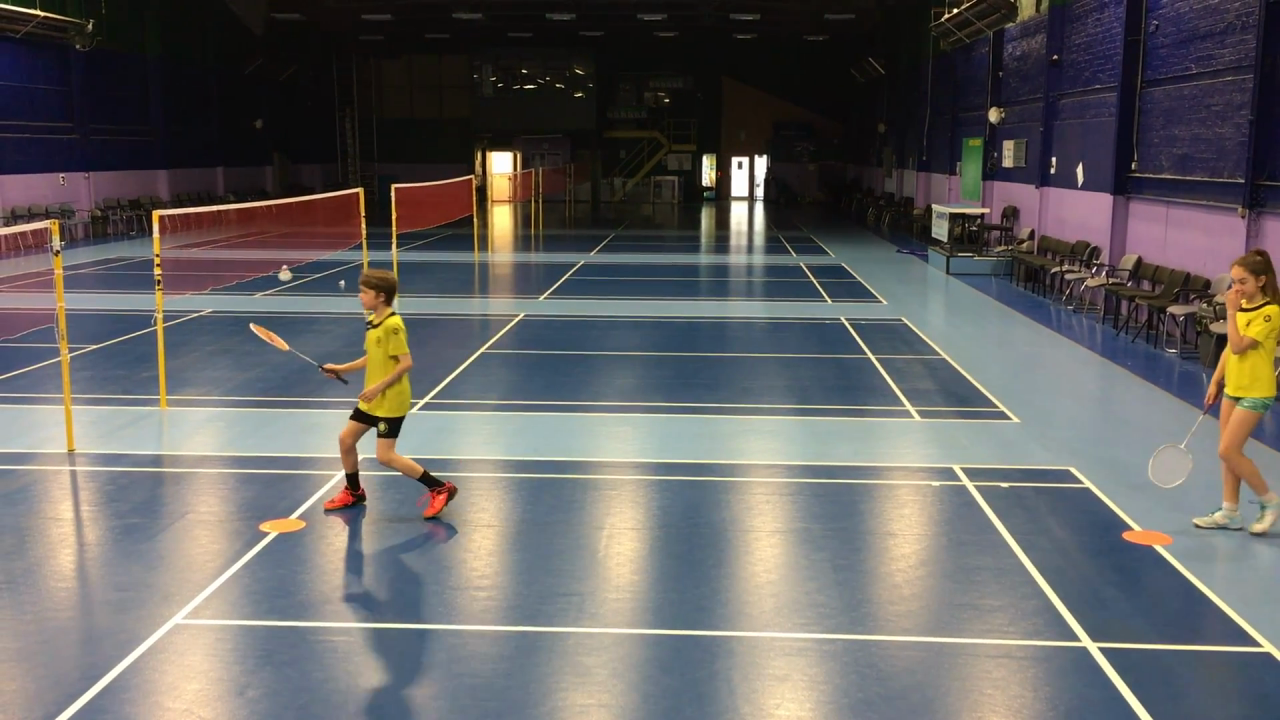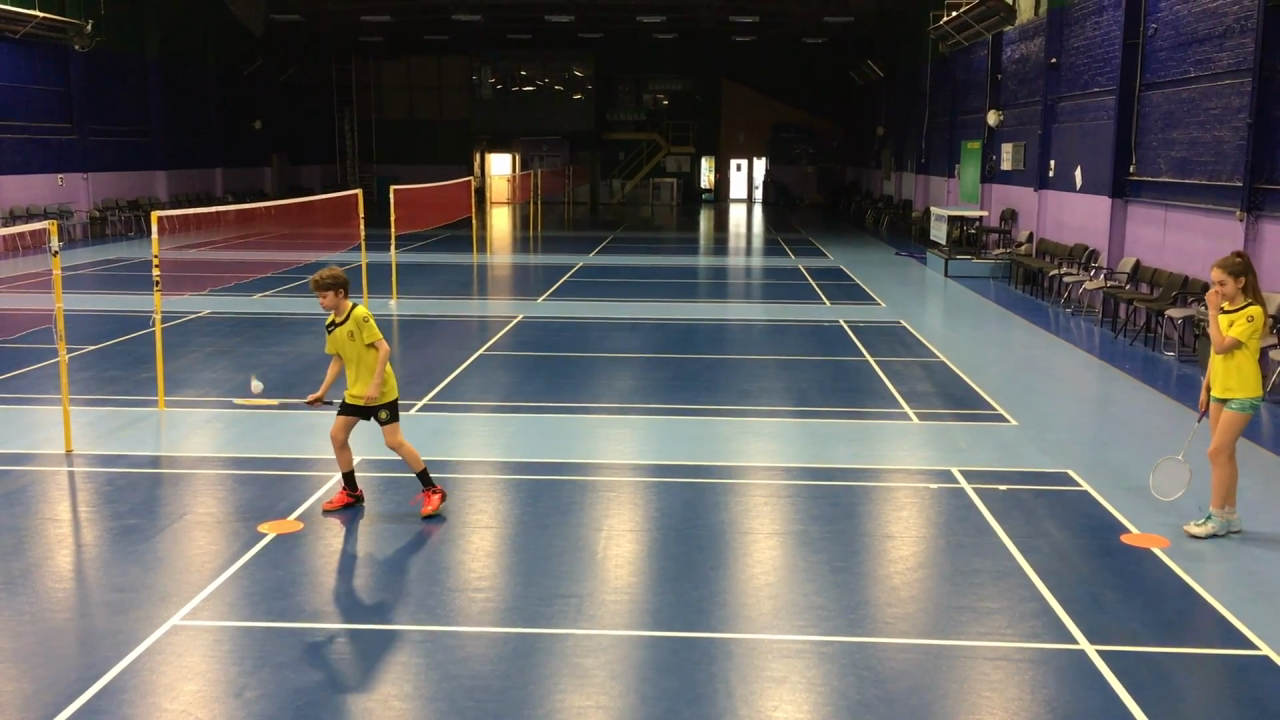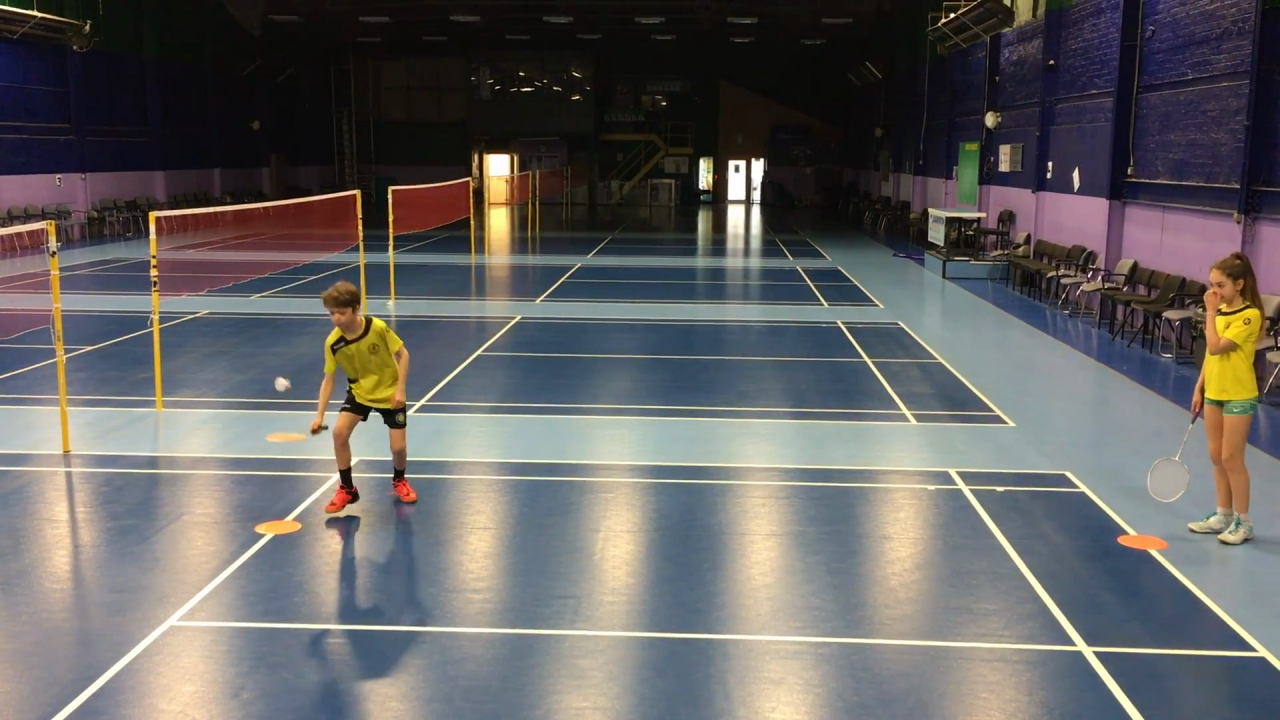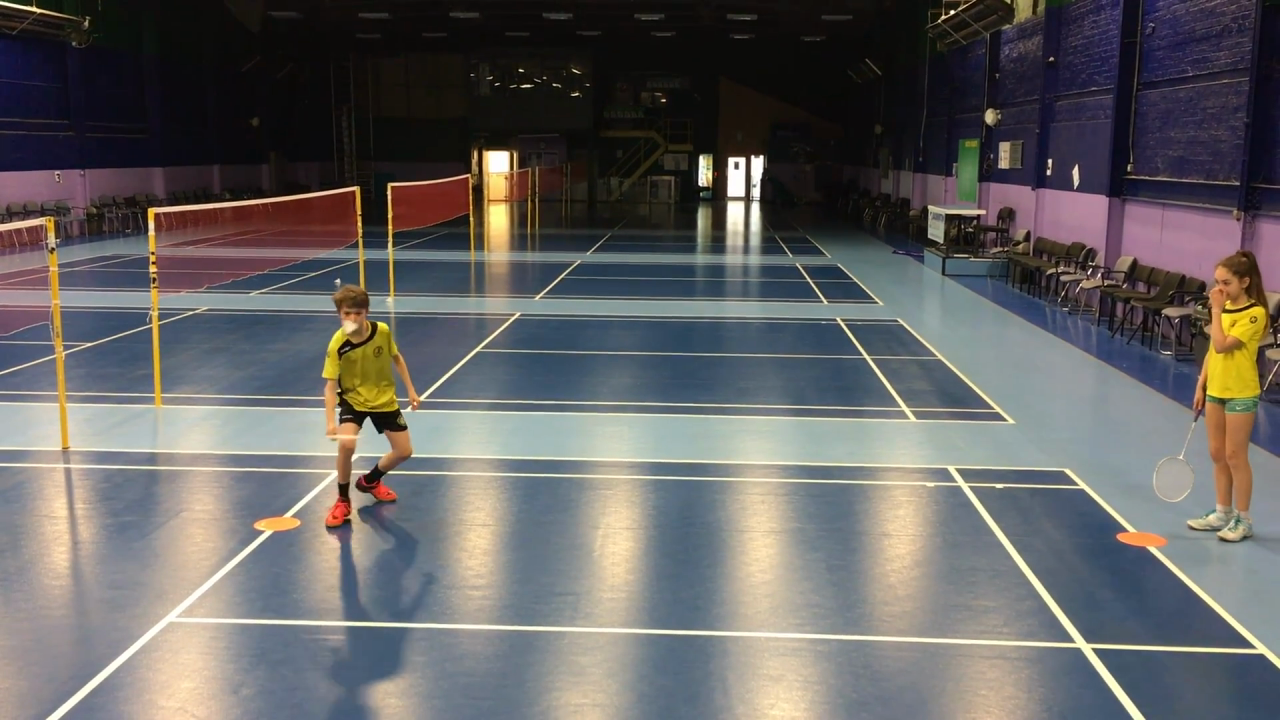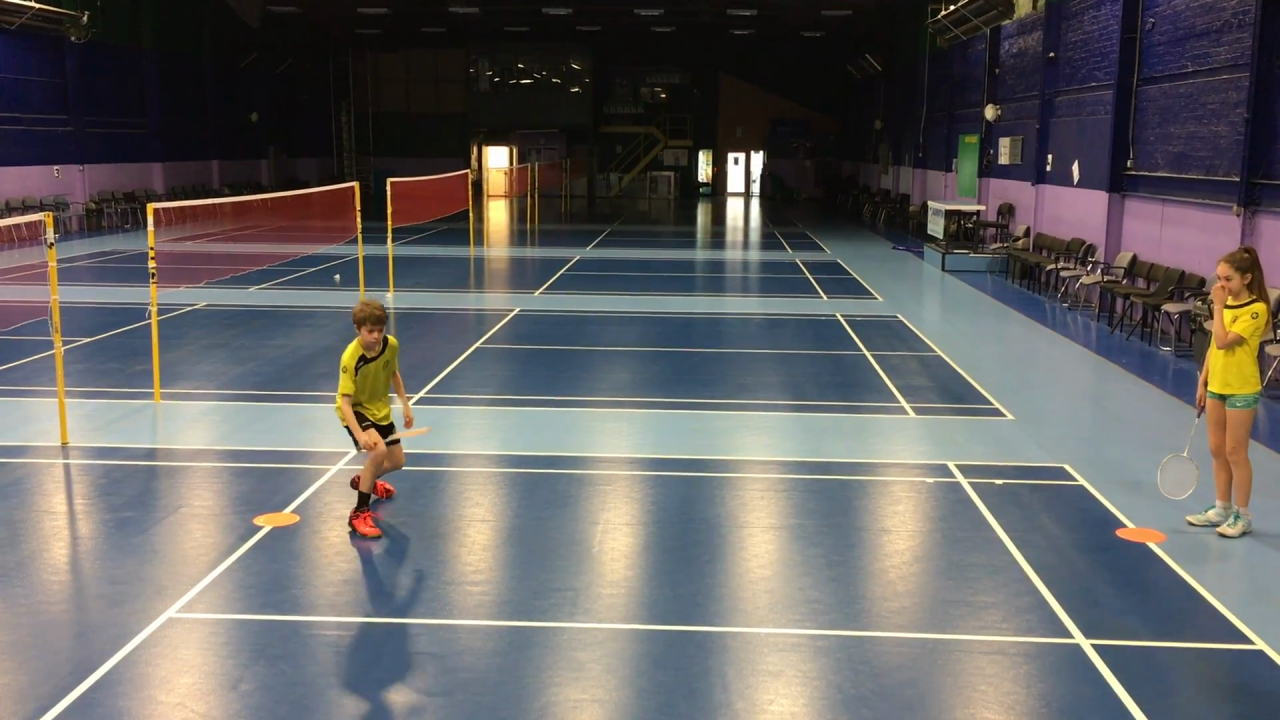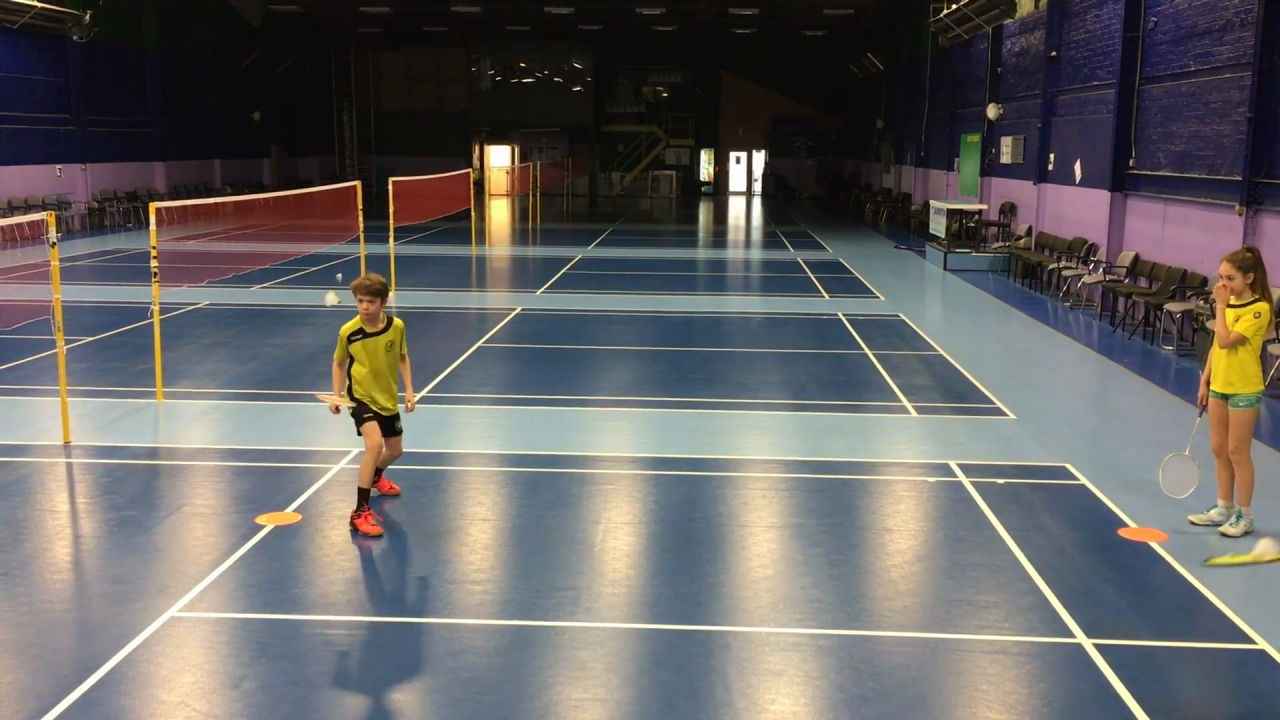
dt=0.4s
person 1, frame 1
right shoulder: (1241, 307)
left elbow: (1238, 347)
left wrist: (1231, 311)
right wrist: (1215, 381)
left hip: (1256, 392)
right hip: (1233, 388)
left knee: (1228, 451)
right knee: (1228, 452)
right ankle: (1230, 512)
person 1, frame 2
left shoulder: (1252, 313)
right shoulder: (1224, 309)
left elbow: (1221, 347)
left wrist: (1212, 312)
right wrist: (1206, 387)
left hip: (1242, 394)
right hip: (1220, 390)
left knee: (1217, 452)
right knee: (1224, 454)
left ankle: (1217, 517)
right ankle: (1229, 515)
person 1, frame 3
left shoulder: (1249, 316)
right shoulder: (1220, 311)
left elbow: (1216, 347)
left wrist: (1210, 313)
right wrist: (1199, 388)
left hip: (1238, 396)
right hip: (1214, 393)
left knee: (1231, 458)
right knee: (1216, 457)
left ankle: (1243, 522)
right ankle: (1224, 515)
person 1, frame 4
left shoulder: (1254, 313)
right shoulder: (1224, 308)
left elbow: (1222, 346)
left wrist: (1216, 311)
right wrist: (1201, 386)
left hip: (1241, 394)
right hip: (1216, 390)
left knee: (1235, 456)
right knee: (1217, 454)
left ankle: (1243, 519)
right ankle: (1223, 512)
person 1, frame 5
left shoulder: (1255, 310)
right shoulder: (1225, 304)
left elbow: (1223, 342)
left wrist: (1217, 307)
right wrist: (1202, 382)
left hip: (1241, 390)
right hip: (1216, 386)
left knee: (1235, 452)
right knee: (1217, 450)
left ankle: (1242, 515)
right ankle: (1222, 508)
person 1, frame 6
left shoulder: (1258, 309)
right shoulder: (1228, 303)
left elbow: (1225, 341)
left wrist: (1220, 306)
right wrist: (1205, 381)
left hip: (1244, 389)
right hip: (1219, 385)
left knee: (1237, 452)
right knee: (1219, 449)
left ankle: (1244, 515)
right ankle: (1224, 508)
person 2, frame 1
left shoulder: (392, 325)
right shoulder: (371, 322)
left elbow: (406, 362)
left wrist: (379, 387)
right wrist: (343, 368)
left hip: (391, 402)
right hip: (370, 401)
left knee: (385, 456)
right knee: (346, 440)
left ankle: (440, 489)
right ankle: (353, 491)
person 2, frame 2
left shoulder: (360, 315)
right shoulder: (331, 325)
left elbow: (384, 349)
left wrist: (376, 385)
right wrist: (322, 392)
left hip: (381, 391)
right hip: (355, 392)
left knee: (394, 442)
right knee: (337, 435)
left ankle: (431, 491)
right ankle: (351, 492)
person 2, frame 3
left shoulder: (378, 328)
right shoulder: (333, 342)
left elbow: (403, 354)
right elbow: (329, 379)
left wrist: (400, 389)
right wrist: (319, 415)
left hip: (390, 392)
right hip: (360, 390)
left knee: (398, 447)
right knee: (339, 433)
left ankle: (400, 481)
right ankle: (347, 489)
person 2, frame 4
left shoulder: (382, 331)
right shoulder: (337, 345)
left elbow: (396, 358)
right elbow: (330, 386)
left wrist: (410, 389)
right wrist: (330, 422)
left hip: (384, 398)
right hip: (353, 398)
left knee: (403, 452)
right knee: (346, 444)
left ankle: (370, 480)
right ankle: (342, 501)
person 2, frame 5
left shoulder: (391, 345)
right shoulder: (350, 358)
right elbow: (344, 401)
left wrist: (405, 406)
right wrist: (359, 434)
left hip: (380, 410)
right hip: (356, 412)
left knee: (397, 462)
right knee: (377, 453)
left ankle: (363, 481)
right ankle: (360, 514)
person 2, frame 6
left shoulder: (397, 327)
right shoulder: (348, 332)
left elbow: (403, 359)
right elbow: (338, 364)
left wrist: (409, 390)
right wrist: (337, 395)
left hip: (388, 399)
right hip: (361, 398)
left knee: (395, 450)
right knee: (375, 445)
left ankle: (375, 475)
right ankle: (361, 512)
